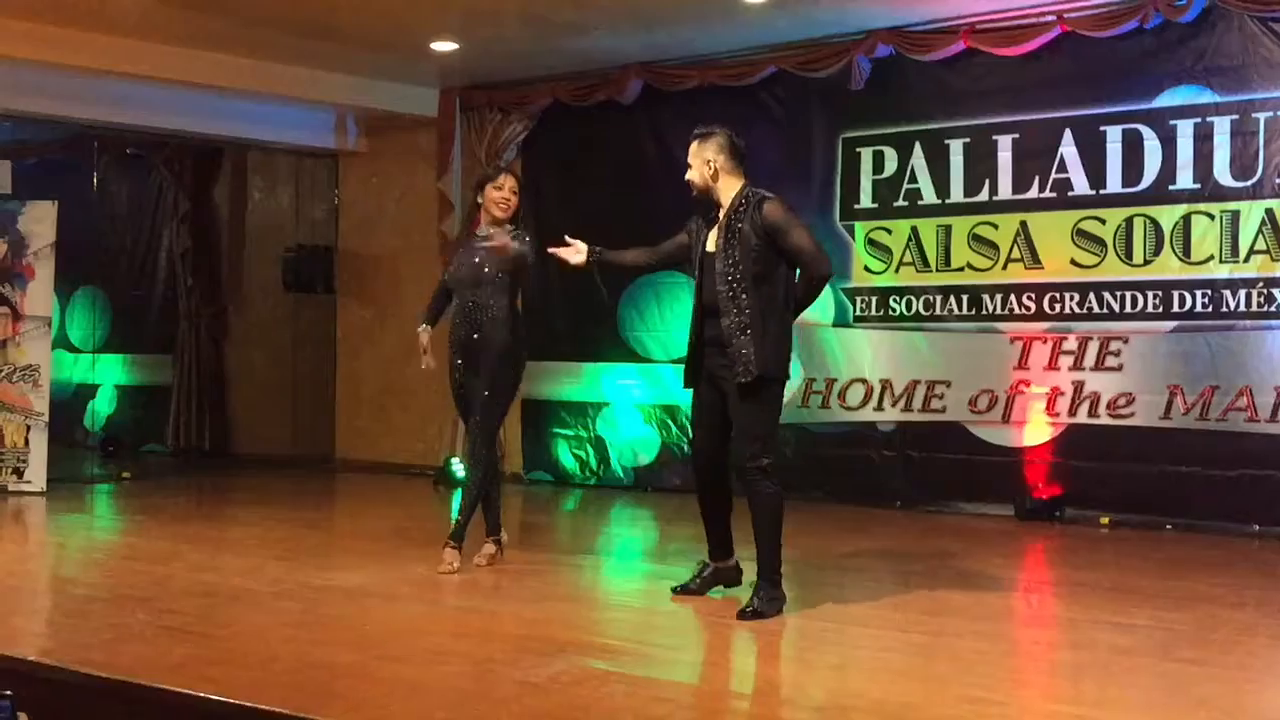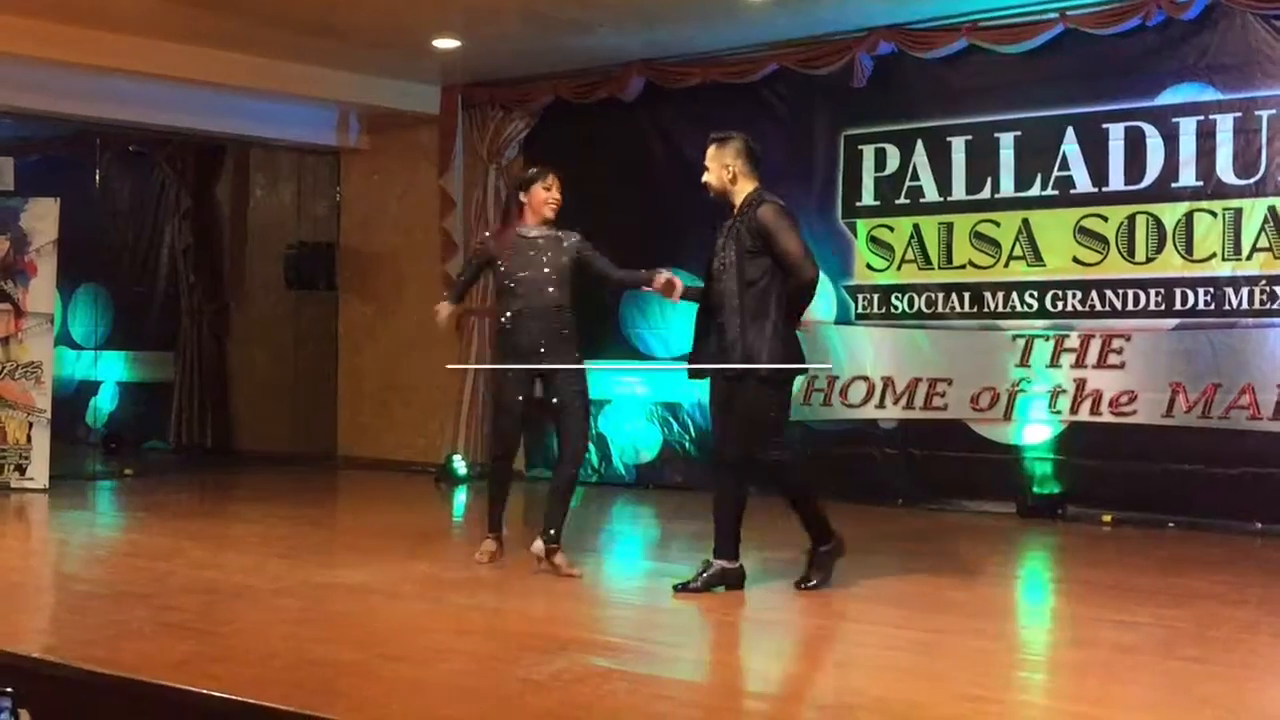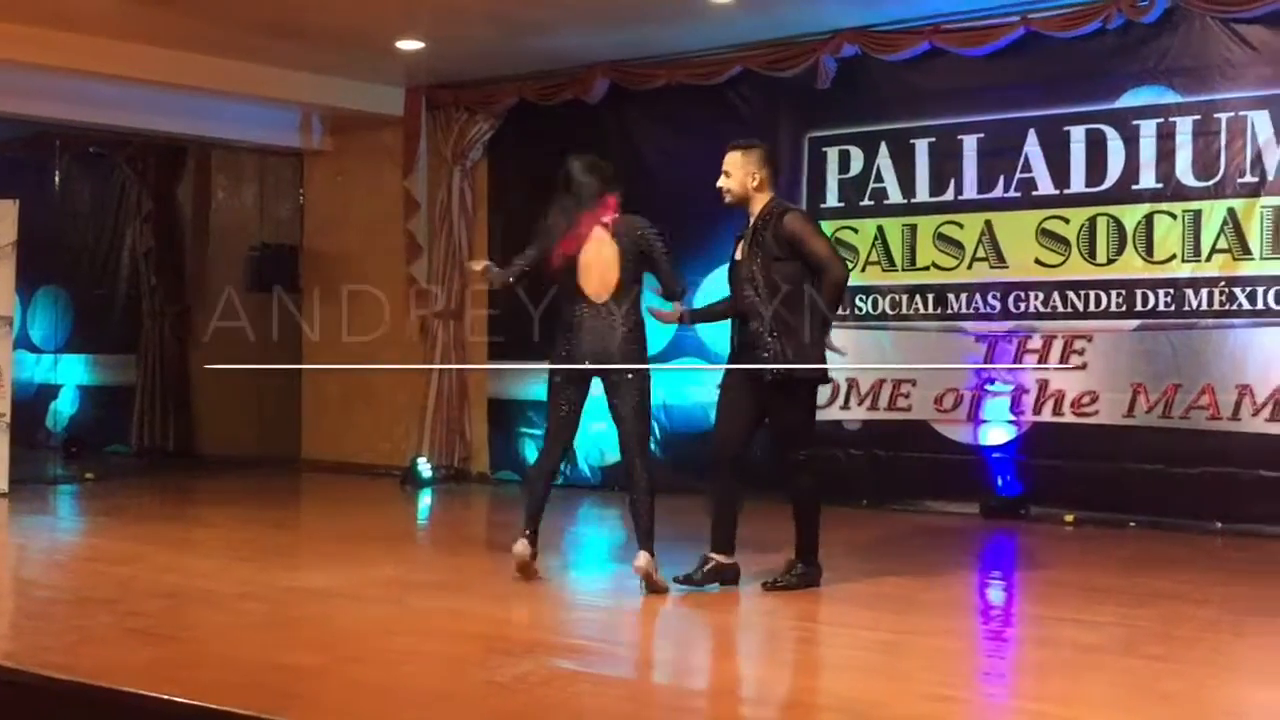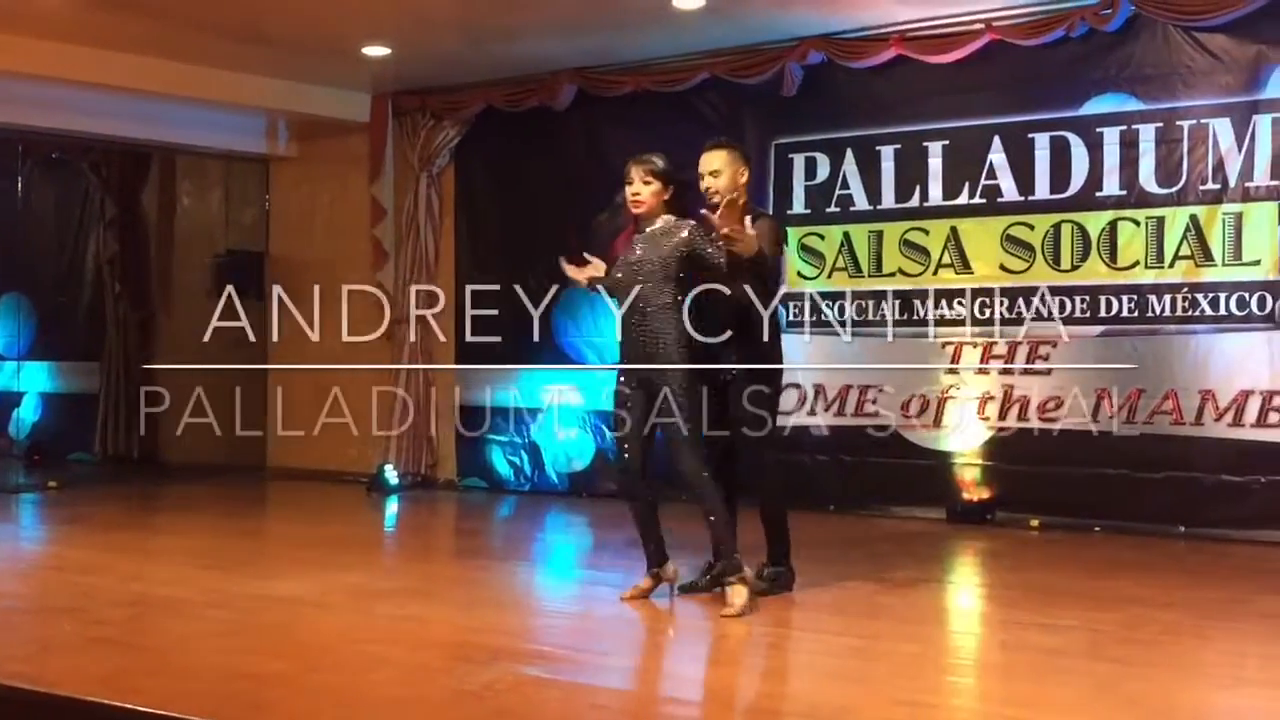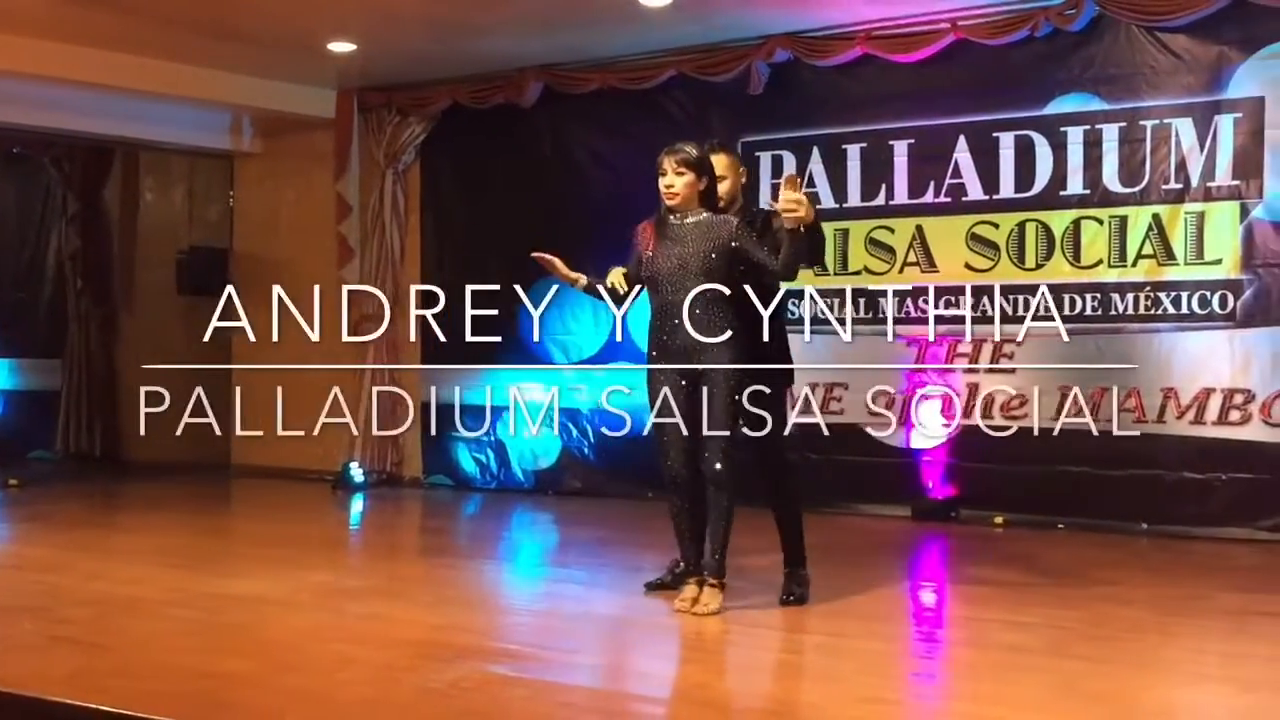
dt=0.5s
person 1, frame 1
left shoulder: (765, 211)
right shoulder: (702, 227)
left elbow: (818, 268)
right elbow: (653, 256)
left wrist: (782, 316)
right wrist: (594, 255)
left hip: (755, 362)
right hip: (711, 360)
left knee: (754, 467)
right knee: (706, 464)
left ankle: (769, 584)
right ankle: (721, 562)
person 1, frame 2
left shoulder: (766, 213)
right shoulder: (735, 222)
left elbow: (805, 273)
left wrist: (783, 321)
right wrist: (685, 292)
left hip: (763, 358)
right hip: (729, 357)
left knee: (767, 457)
right knee: (728, 459)
left ankle: (824, 542)
right ankle: (725, 562)
person 1, frame 3
left shoulder: (789, 222)
right shoulder: (746, 233)
left elbow: (835, 273)
left wrist: (815, 329)
right wrist: (687, 316)
left hip: (789, 362)
right hip: (749, 362)
left knee: (793, 460)
right knee: (725, 452)
left ankle: (806, 562)
right ankle: (721, 557)
person 1, frame 4
left shoulder: (760, 226)
right shoulder: (706, 231)
left elbow: (766, 279)
left wrist: (749, 252)
left hip: (752, 365)
left knee: (756, 461)
right knee: (717, 463)
left ankle: (779, 565)
right ankle: (720, 563)
person 1, frame 5
left shoulder: (766, 225)
left elbow: (807, 257)
left wrist: (807, 224)
right wrist: (623, 274)
left hip: (760, 363)
left knee: (770, 462)
left ankle: (795, 568)
person 2, frame 1
left shoulder: (517, 238)
right shoulder: (464, 240)
left elbow: (528, 262)
right elbow: (445, 288)
left wrist: (508, 249)
right wrist: (427, 325)
left hip: (501, 350)
right hip: (464, 350)
left knee: (480, 443)
right knee: (481, 443)
left ankle: (455, 540)
right ankle: (493, 534)
person 2, frame 2
left shoulder: (570, 243)
right shoulder: (495, 243)
left elbow: (614, 275)
right elbow: (462, 285)
left wrist: (656, 278)
right wrist: (447, 304)
left hip: (563, 355)
right hip: (514, 354)
left knee: (574, 448)
right knee: (504, 447)
left ankle: (550, 543)
right ankle: (494, 533)
person 2, frame 3
left shoulder: (557, 233)
right shoulder: (637, 229)
left elbow: (508, 278)
right elbow: (674, 290)
left wrist: (488, 267)
right wrist: (670, 300)
left hip: (572, 349)
right hip: (622, 351)
left knee: (554, 447)
right knee: (635, 452)
left ankle: (527, 542)
right ankle: (645, 555)
person 2, frame 4
left shoulder: (686, 232)
right shoulder: (631, 242)
left elbow: (727, 269)
right wrist: (591, 279)
left hip: (675, 359)
right hip: (634, 363)
left knee: (689, 463)
right knee: (629, 466)
left ankle: (735, 574)
right ankle: (658, 566)
person 2, frame 5
left shoulder: (727, 229)
right shoulder: (648, 234)
left elbow: (780, 272)
right elbow: (624, 292)
right wrist: (575, 278)
left hip: (716, 355)
right hip: (666, 358)
left knee: (716, 463)
right knee: (676, 468)
left ankle: (715, 577)
right ankle: (691, 574)
